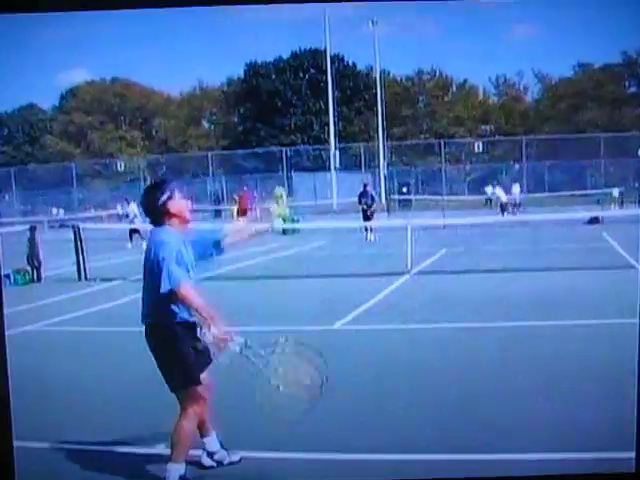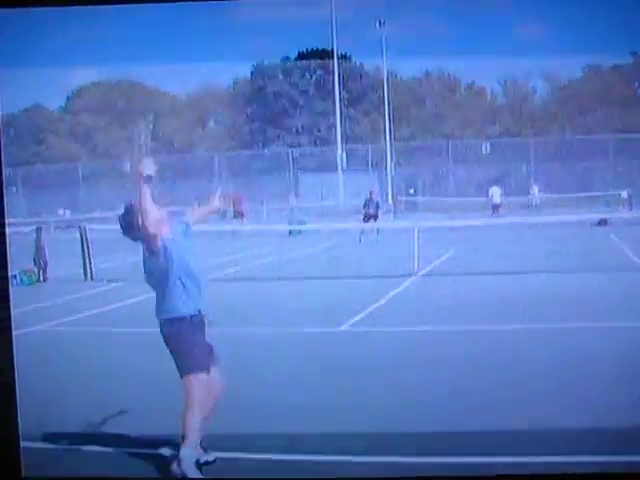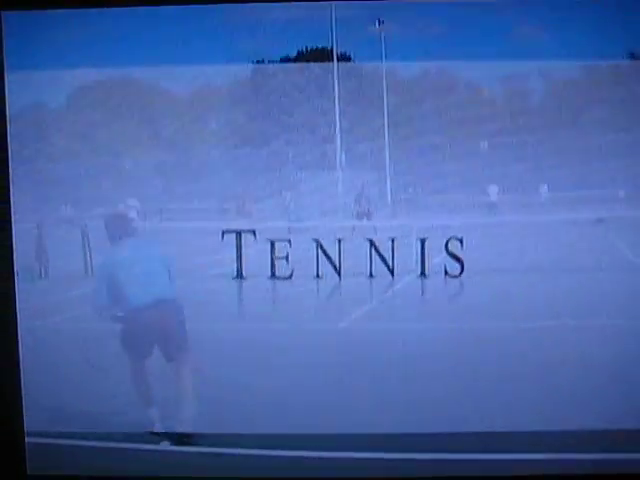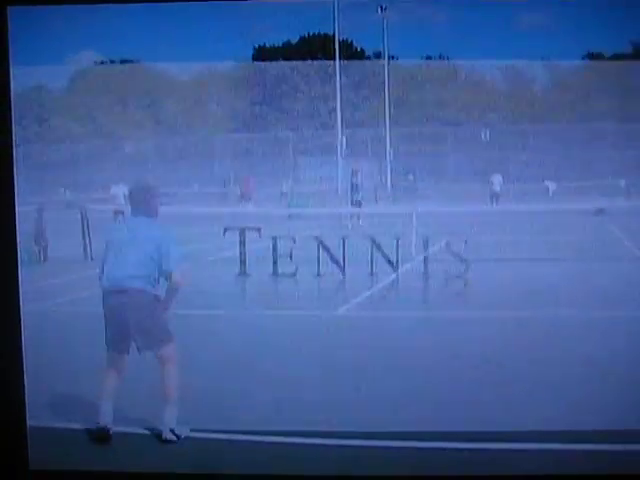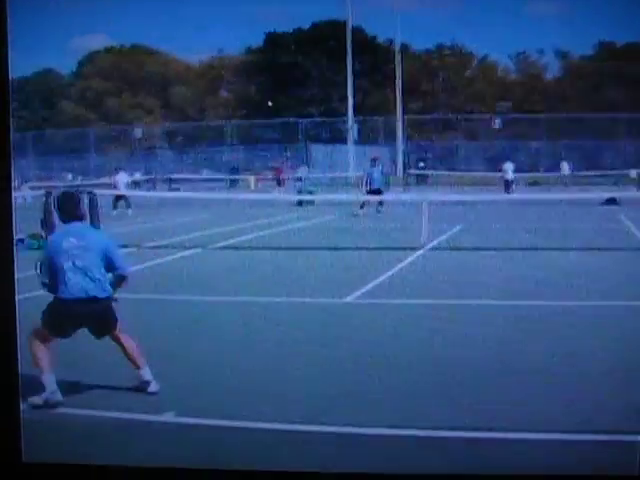
dt=0.7s
person 1, frame 1
left shoulder: (182, 238)
right shoulder: (165, 244)
left elbow: (221, 239)
right elbow: (181, 289)
left wrist: (255, 225)
right wrist: (213, 321)
left hip: (183, 326)
right hip: (168, 331)
left knee: (202, 389)
right knee: (193, 402)
left ankle: (212, 451)
person 1, frame 2
left shoulder: (167, 242)
right shoulder: (156, 249)
left elbow: (185, 221)
right elbow: (149, 231)
left wrist: (209, 207)
right wrist: (145, 181)
left hip: (190, 321)
right hip: (181, 324)
left knee: (213, 387)
right knee: (197, 391)
left ankle: (191, 450)
person 1, frame 3
left shoulder: (109, 262)
right shoulder: (152, 248)
left elbow: (102, 308)
left wrist: (121, 317)
left hip: (137, 318)
right hip: (168, 311)
left knee: (138, 368)
right knee: (182, 365)
left ankle: (155, 421)
right ankle: (186, 417)
person 1, frame 4
left shoulder: (116, 233)
right shoulder: (158, 233)
left elbow: (103, 276)
right elbow: (175, 280)
right wrist: (164, 306)
left hip: (111, 301)
right hip: (141, 300)
left knee: (115, 365)
right knee: (169, 360)
left ankle: (105, 418)
right ankle: (168, 426)
person 1, frame 5
left shoulder: (53, 242)
right shoulder: (100, 238)
left elbow: (48, 284)
right elbow: (122, 274)
right wrist: (108, 291)
left hip: (68, 305)
right hip: (100, 303)
left knee: (37, 338)
right knee: (118, 334)
left ankle: (51, 390)
right ankle: (147, 379)
